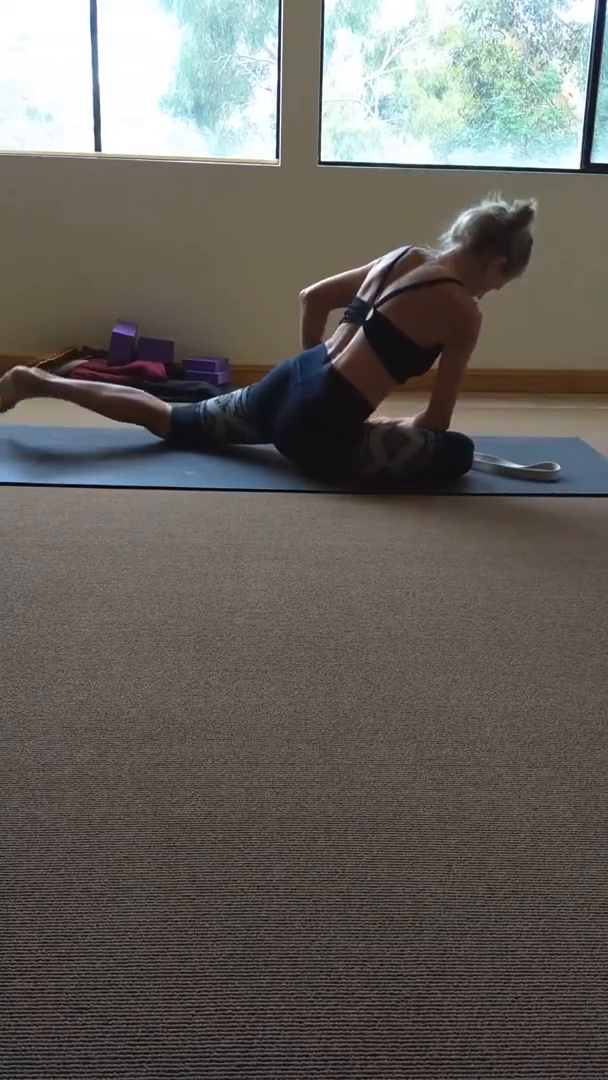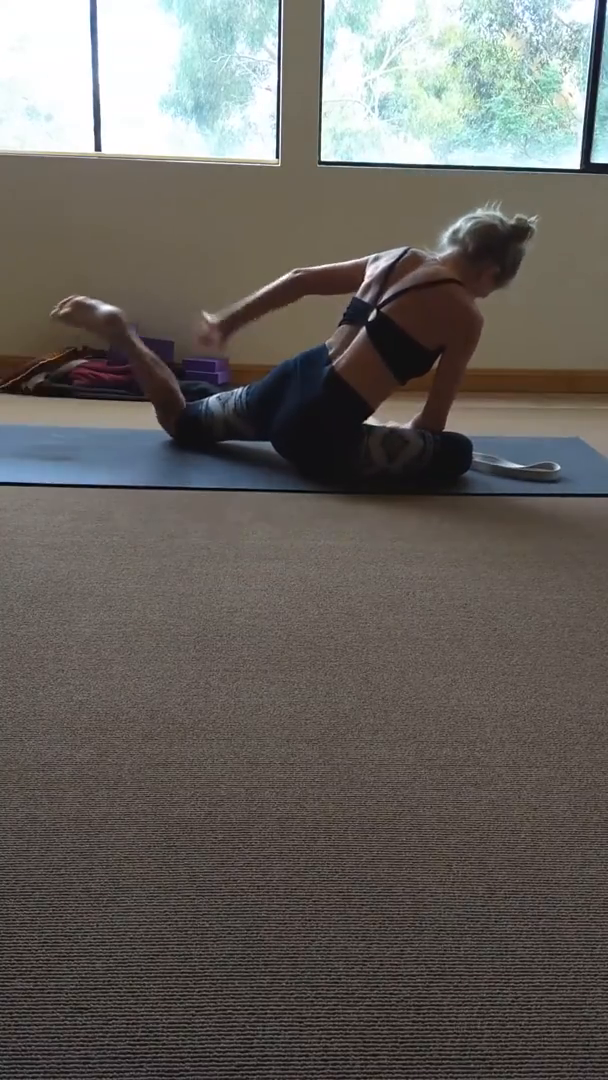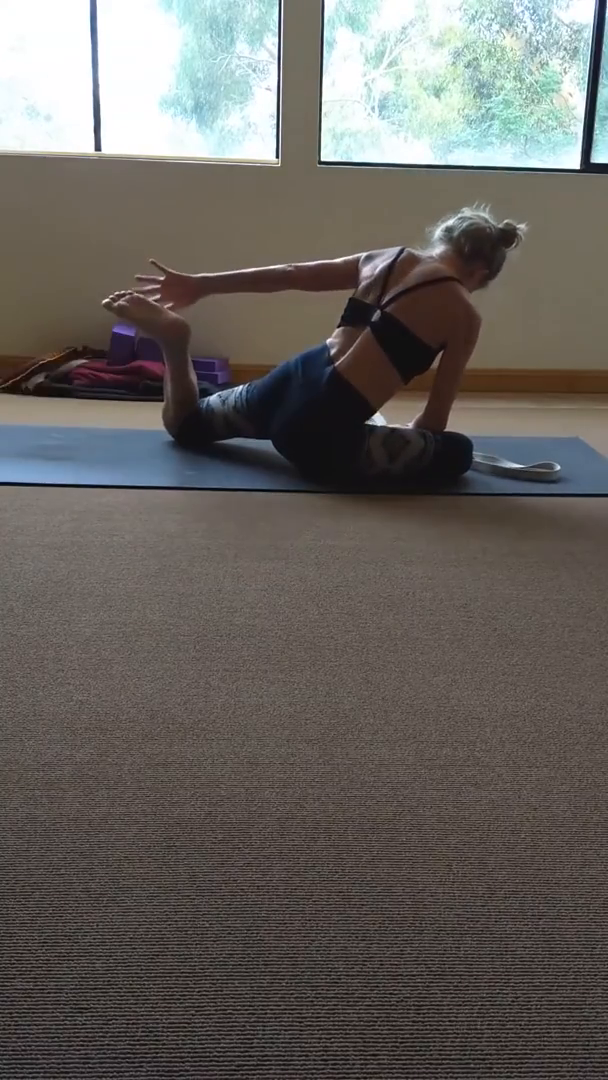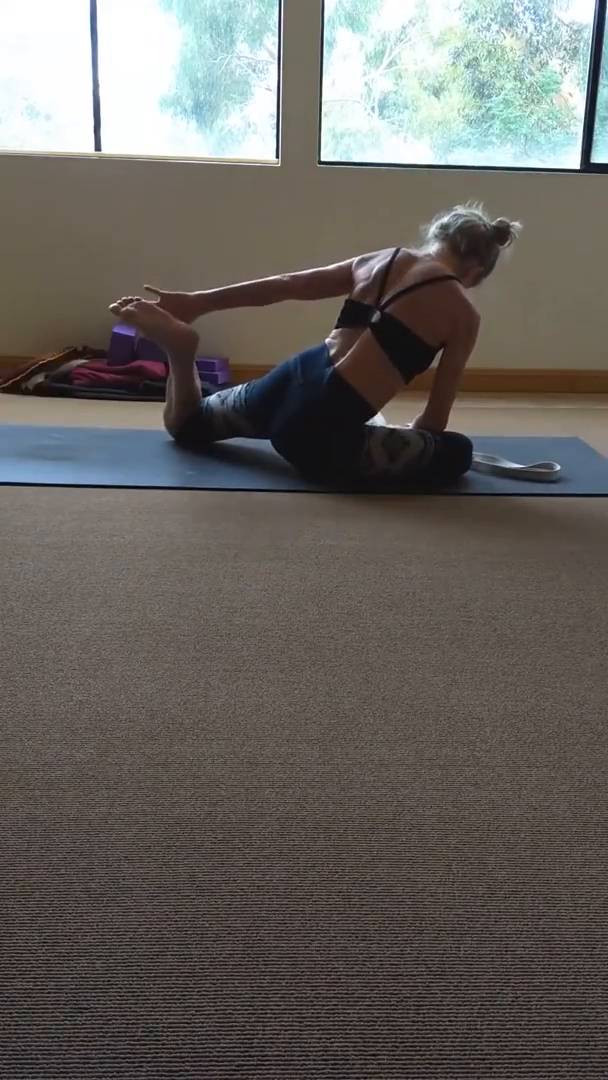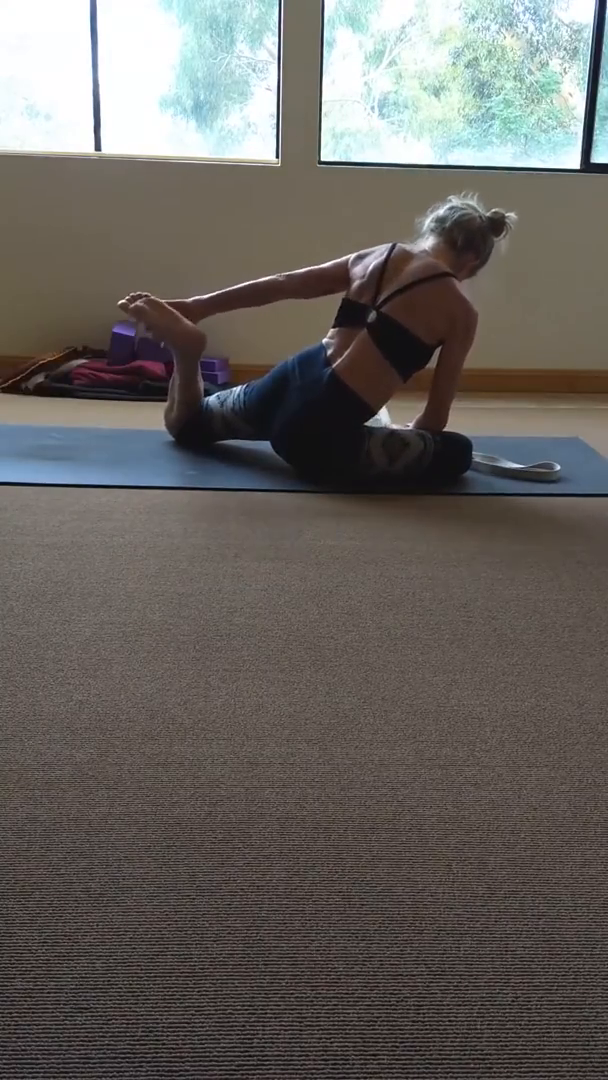
dt=0.3s
person 1, frame 1
left shoulder: (398, 258)
right shoulder: (463, 314)
left elbow: (312, 297)
right elbow: (437, 420)
right wrist: (395, 427)
left hip: (289, 382)
right hip: (318, 430)
left knee: (172, 420)
left ankle: (43, 381)
person 1, frame 2
left shoulder: (394, 259)
right shoulder: (465, 317)
left elbow: (300, 279)
right elbow: (432, 423)
left wrist: (227, 320)
right wrist: (400, 435)
left hip: (289, 381)
right hip: (318, 432)
left knee: (183, 420)
left ankle: (115, 330)
person 1, frame 3
left shoulder: (383, 259)
right shoulder: (464, 317)
left elbow: (291, 274)
right elbow: (435, 422)
left wrist: (200, 285)
right wrist: (406, 435)
left hip: (290, 383)
right hip: (321, 433)
left knee: (185, 424)
left ankle: (172, 339)
person 1, frame 4
left shoulder: (377, 260)
right shoulder: (463, 316)
left elbow: (287, 285)
right elbow: (435, 421)
left wrist: (200, 302)
right wrist: (407, 438)
left hip: (290, 383)
right hip: (322, 433)
right knee: (457, 453)
left ankle: (178, 347)
person 1, frame 5
left shoulder: (372, 257)
right shoulder: (461, 313)
left elbow: (281, 284)
right elbow: (435, 420)
left wrist: (197, 310)
right wrist: (405, 438)
left hip: (289, 383)
right hip: (320, 436)
left knee: (185, 425)
right knee: (457, 453)
left ankle: (183, 348)
